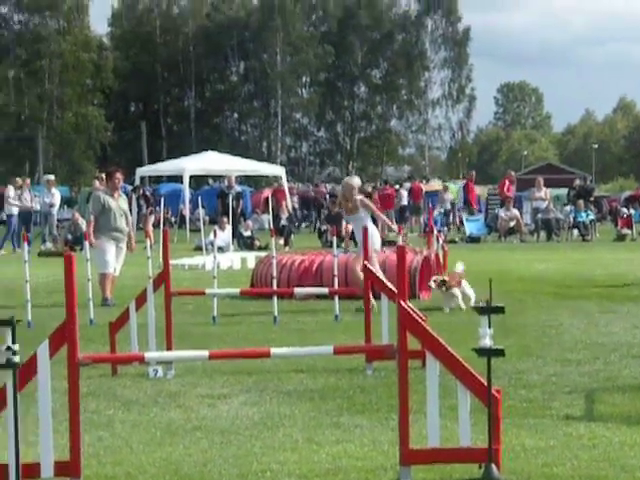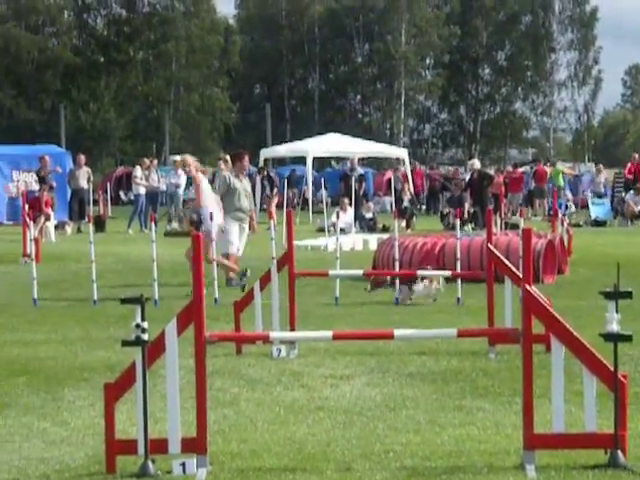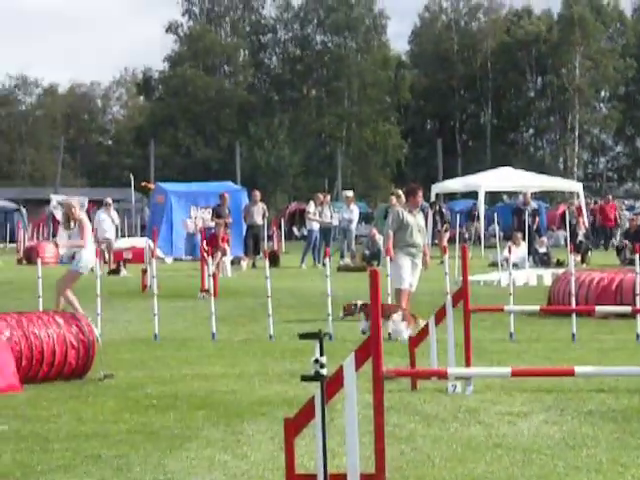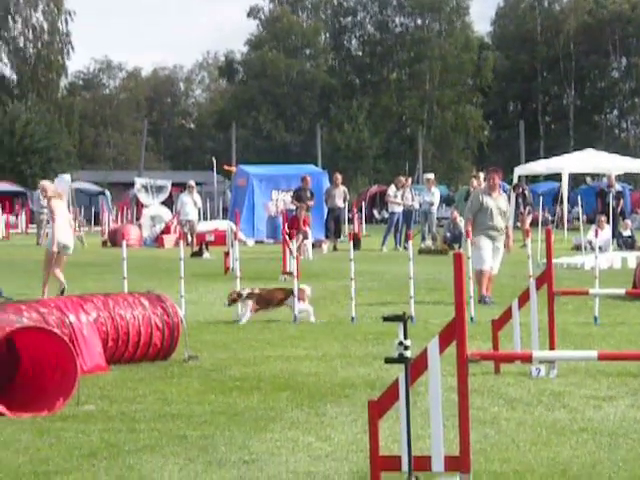
dt=1s
person 1, frame 1
left shoulder: (123, 198)
right shoulder: (99, 195)
left elbow: (128, 219)
right elbow: (91, 216)
left wrist: (131, 237)
right wrist: (90, 234)
left hip: (121, 239)
right hip: (105, 238)
left knee: (115, 270)
right knee: (106, 269)
left ankle: (110, 297)
right ankle: (105, 297)
person 1, frame 2
left shoulder: (246, 180)
right shoulder: (225, 176)
left elbow: (250, 201)
right elbow: (217, 196)
left wrist: (253, 219)
left hip: (244, 220)
right hip: (229, 218)
left knee: (238, 250)
right knee: (230, 248)
left ankle: (234, 276)
right ankle: (229, 277)
person 1, frame 3
left shoulder: (420, 215)
right shoulder: (398, 212)
left elbow: (424, 236)
right elbow: (389, 231)
left wrist: (426, 253)
right wrist: (389, 248)
left hip: (417, 255)
right hip: (401, 253)
left knee: (411, 286)
right knee: (402, 284)
left ankle: (407, 314)
right ankle: (402, 315)
person 1, frame 4
left shoulder: (504, 197)
right shoulder: (479, 194)
left elbow: (507, 219)
right elbow: (469, 215)
left wrist: (509, 237)
right wrist: (469, 232)
left hip: (498, 237)
right hip: (482, 235)
left knee: (493, 269)
right knee: (483, 266)
left ankle: (488, 295)
right ankle: (482, 295)
person 2, frame 1
left shoulder: (362, 201)
right shoulder: (342, 204)
left elbow: (379, 215)
left wrist: (393, 227)
left hip: (372, 239)
right hip: (362, 241)
left knee: (356, 269)
left ankle: (370, 302)
person 2, frame 2
left shoulder: (197, 178)
right shoulder: (201, 179)
left elbow: (199, 201)
right elbow: (214, 198)
left hip: (210, 218)
right hip: (211, 217)
left knee: (209, 258)
right knee: (189, 254)
left ankle: (239, 272)
person 2, frame 3
left shoulder: (82, 220)
right shoulder: (76, 221)
left elbow: (84, 242)
left wrist: (67, 244)
left hip: (84, 259)
right hip: (83, 259)
left knee: (64, 290)
right knee: (60, 285)
person 2, frame 4
left shoulder: (51, 202)
right shoulder: (62, 202)
left elbow: (55, 223)
right elbow: (71, 223)
left wrist: (54, 244)
left hip: (57, 238)
right hip: (69, 239)
left knee: (47, 268)
right knee: (56, 269)
left ankle: (44, 297)
right ankle: (63, 284)
